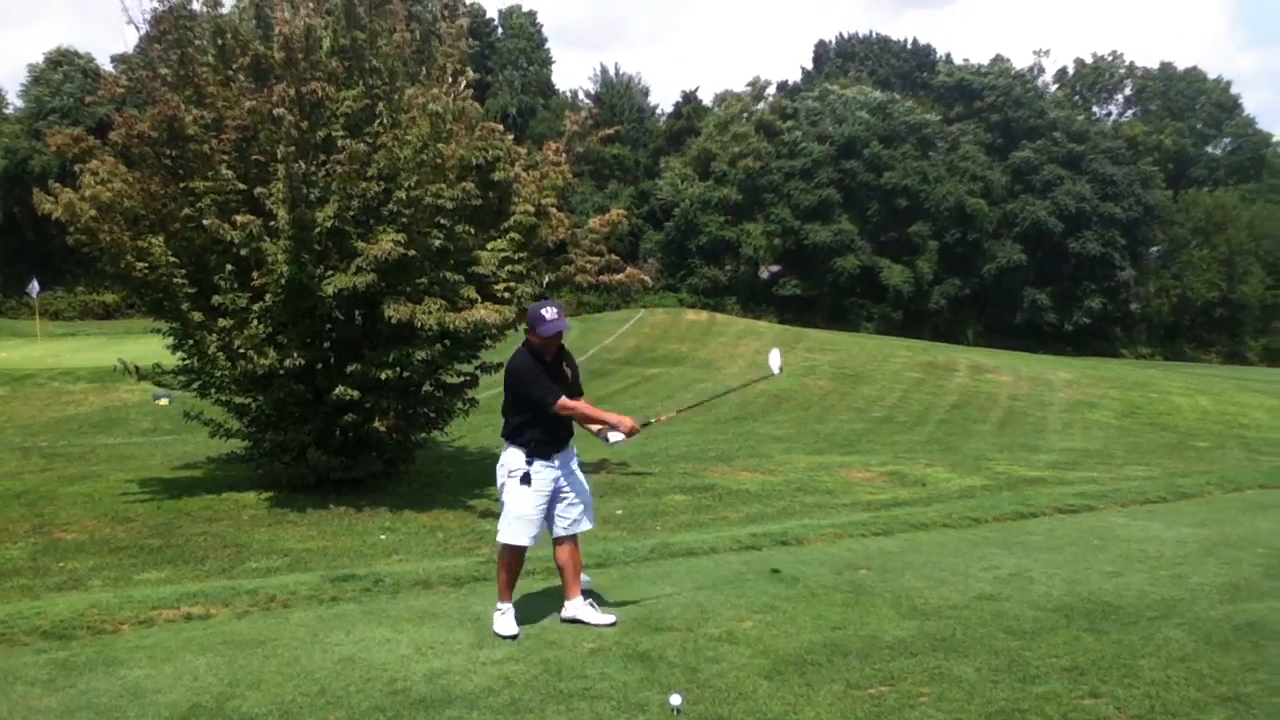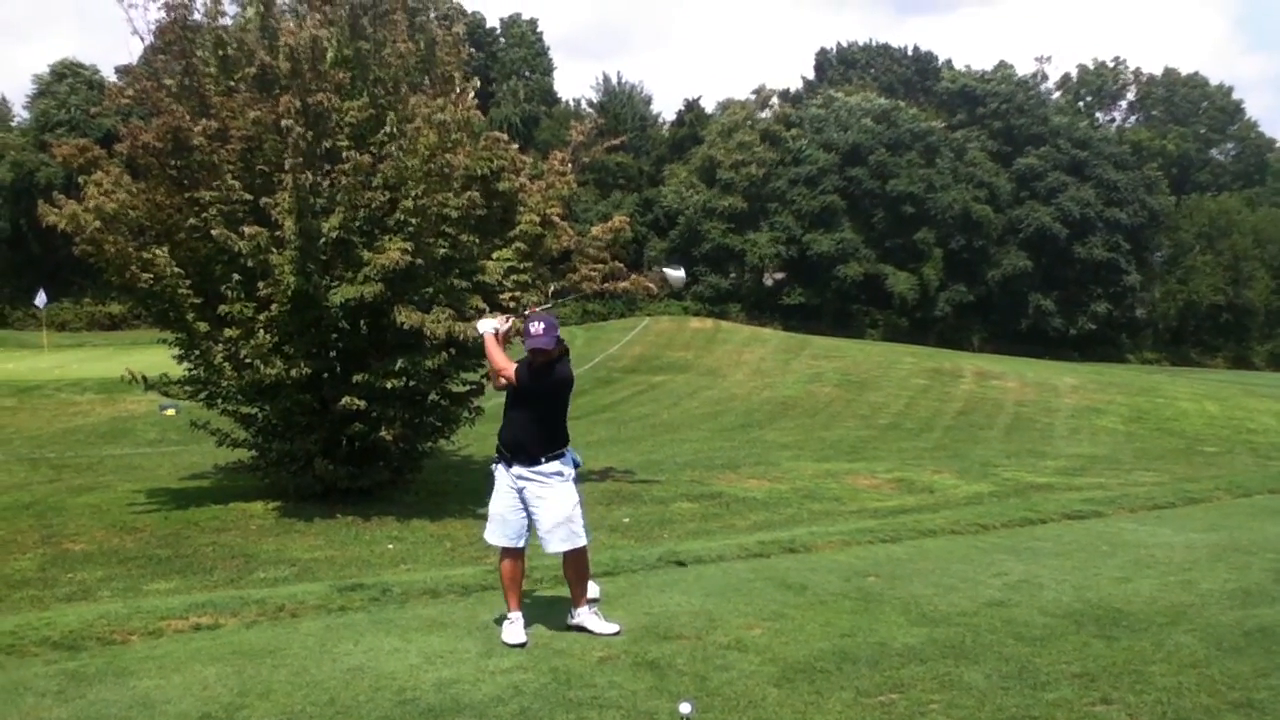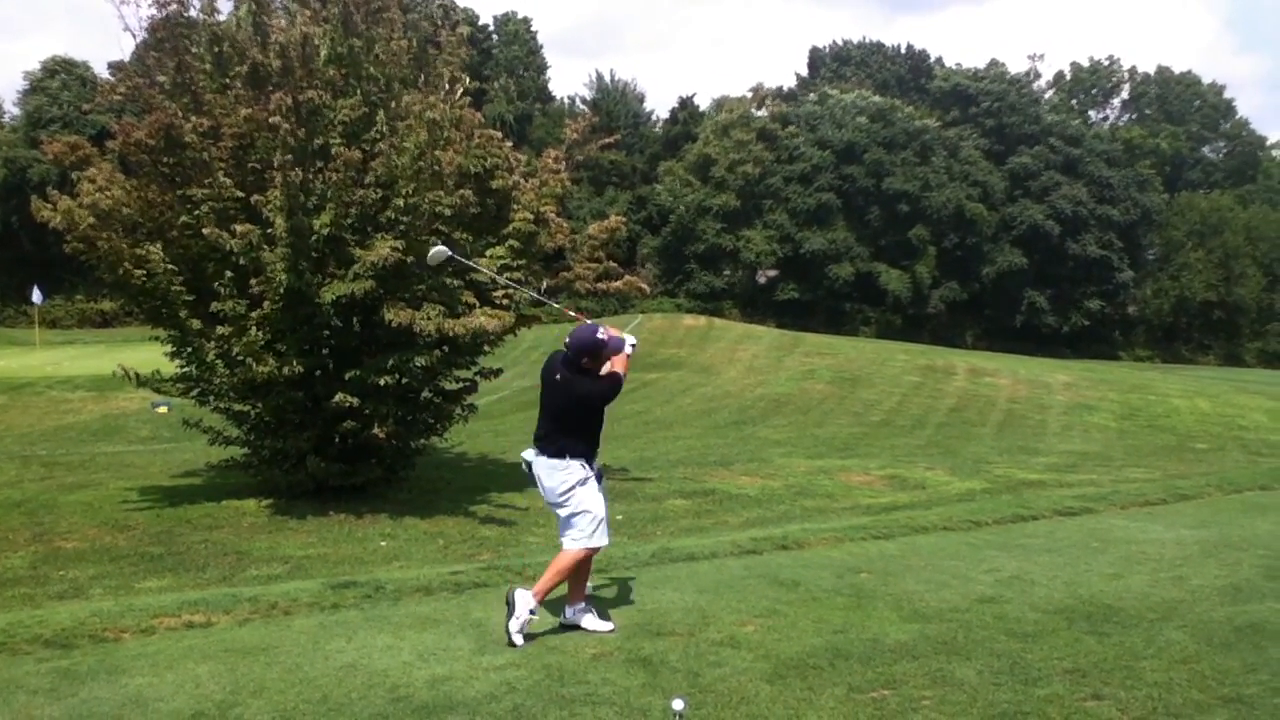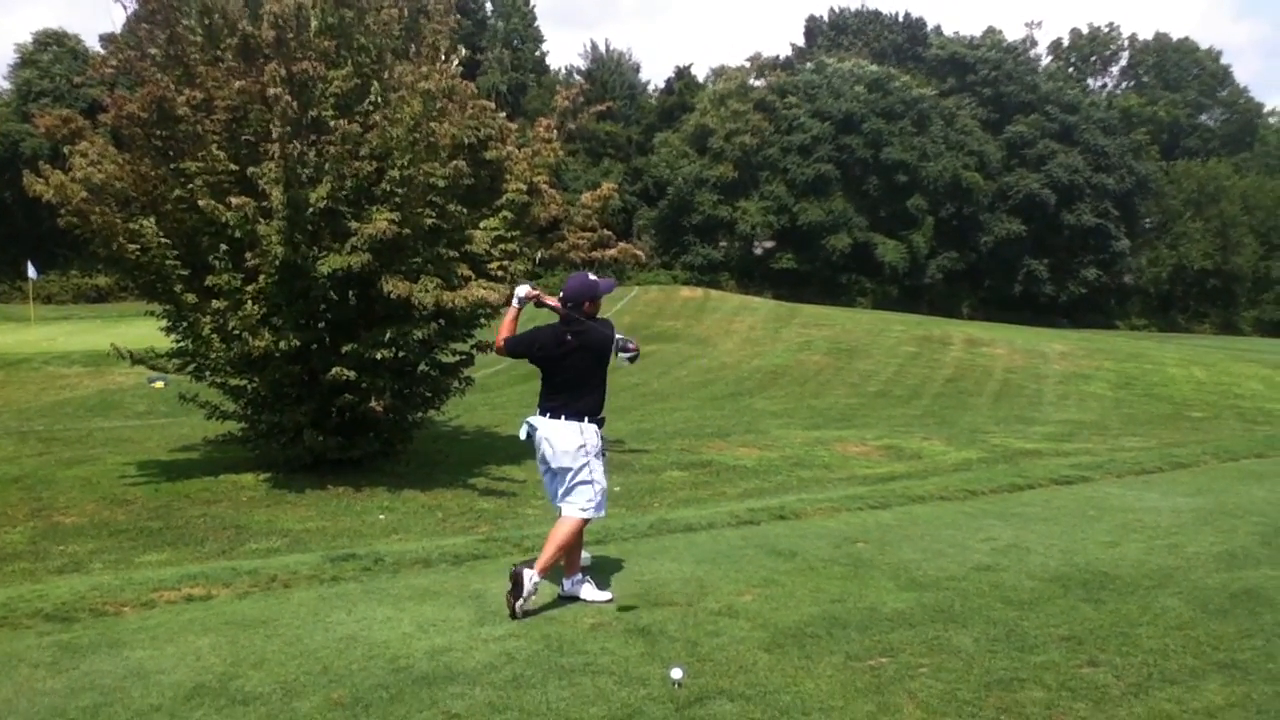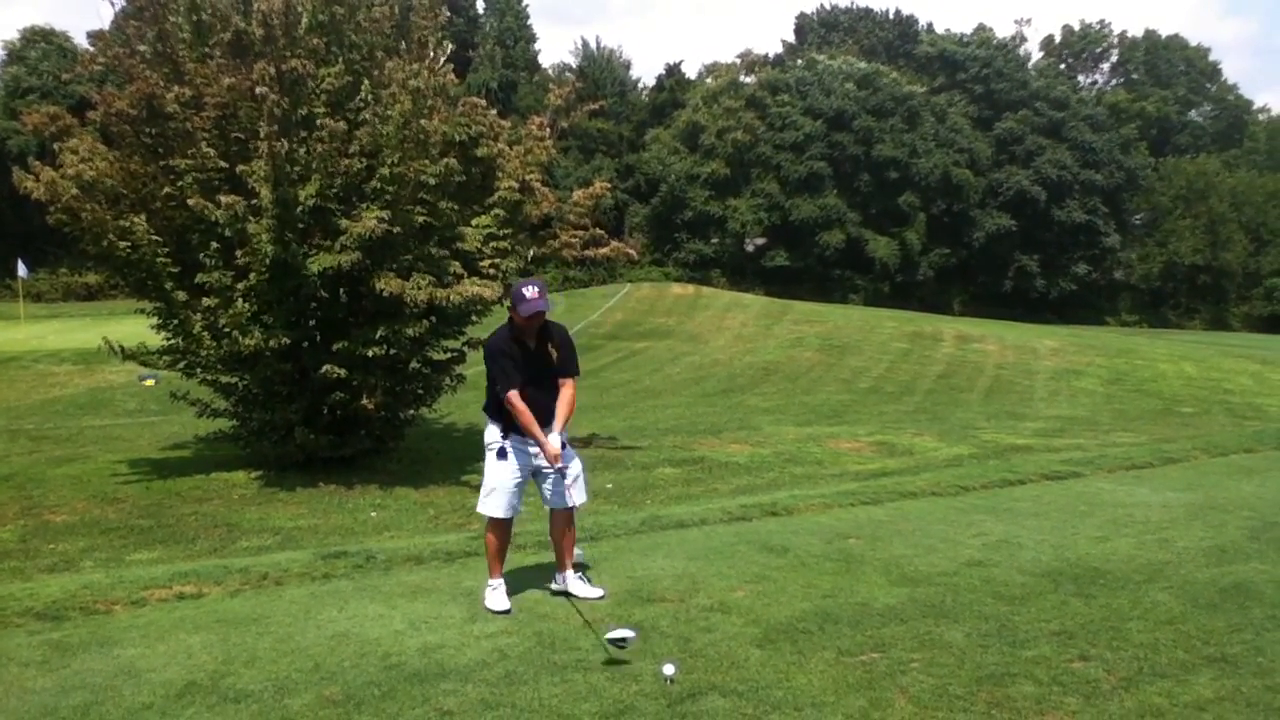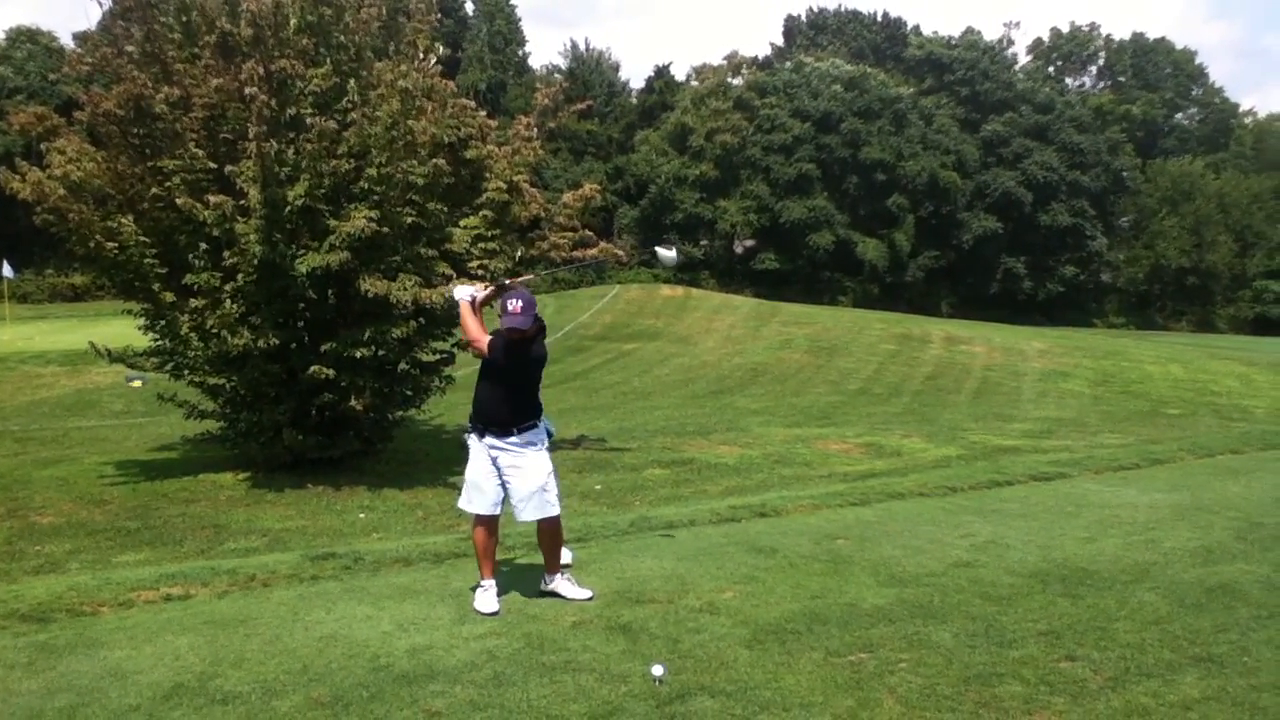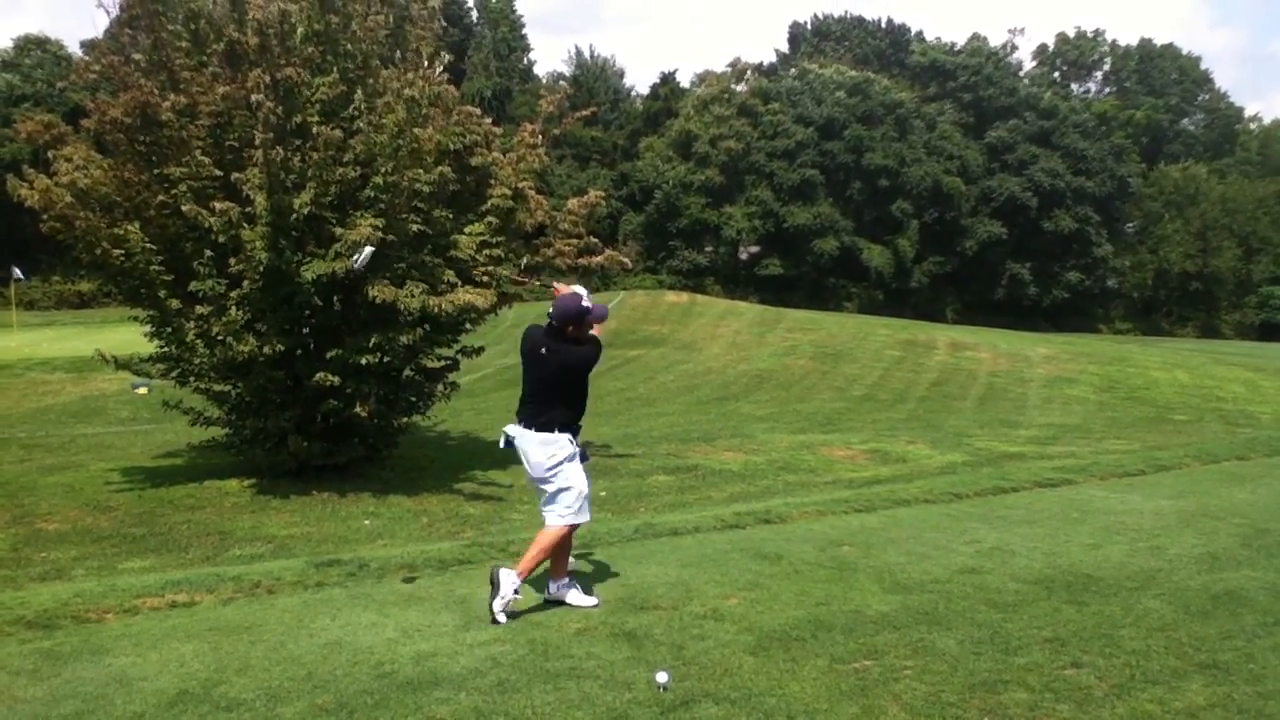
dt=0.7s
person 1, frame 1
left shoulder: (563, 357)
right shoulder: (521, 365)
left elbow: (575, 405)
right elbow: (564, 408)
left wrist: (602, 424)
right wrist: (614, 420)
left hip: (561, 458)
right hip: (525, 462)
left knee: (567, 532)
right knee: (517, 540)
left ankle: (575, 602)
right ankle: (504, 607)
person 1, frame 2
left shoulder: (558, 374)
right shoulder: (532, 362)
left elbow: (503, 370)
right elbow: (500, 381)
left wrist: (488, 334)
right wrist: (499, 338)
left hip: (548, 471)
right hip: (509, 468)
left knee: (571, 543)
right knee: (510, 545)
left ankle: (581, 610)
right ankle: (514, 616)
person 1, frame 3
left shoulder: (555, 365)
right shoulder: (592, 390)
right elbow: (617, 373)
left wrist: (616, 346)
right wrist: (624, 351)
left hip: (547, 460)
right hip: (569, 470)
left knee: (579, 538)
right knee: (584, 542)
left ankle: (575, 607)
right ankle: (529, 598)
person 1, frame 4
left shoulder: (545, 336)
right shoulder: (602, 333)
left elbow: (501, 345)
right elbow: (585, 320)
left wrist: (517, 303)
right wrist: (545, 299)
left hip: (547, 429)
right hip: (579, 433)
left knee: (572, 507)
right knee: (578, 511)
left ankle: (573, 579)
right ankle: (534, 573)
person 1, frame 5
left shoulder: (559, 336)
right shoulder: (498, 345)
left elbow: (567, 387)
right elbow: (513, 400)
left wrist: (556, 434)
right wrist: (542, 442)
left hip: (549, 432)
right hip: (509, 437)
left knee: (564, 505)
right knee: (500, 513)
left ankle: (565, 574)
right ankle: (495, 583)
person 1, frame 6
left shoulder: (531, 350)
right shoulder: (507, 337)
left elbow: (476, 340)
right elbow: (478, 344)
left wrist: (464, 301)
right wrist: (477, 304)
left hip: (522, 442)
right hip: (484, 439)
left knee: (546, 513)
right knee: (484, 514)
left ankle: (554, 577)
right ankle: (487, 584)
person 1, frame 7
left shoulder: (534, 338)
right shoulder: (582, 354)
right elbow: (594, 335)
left wrist: (568, 301)
right wrist: (571, 296)
left hip: (529, 434)
right hip: (553, 442)
left knee: (561, 513)
right knee: (564, 518)
left ankle: (558, 582)
right ankle: (512, 578)
